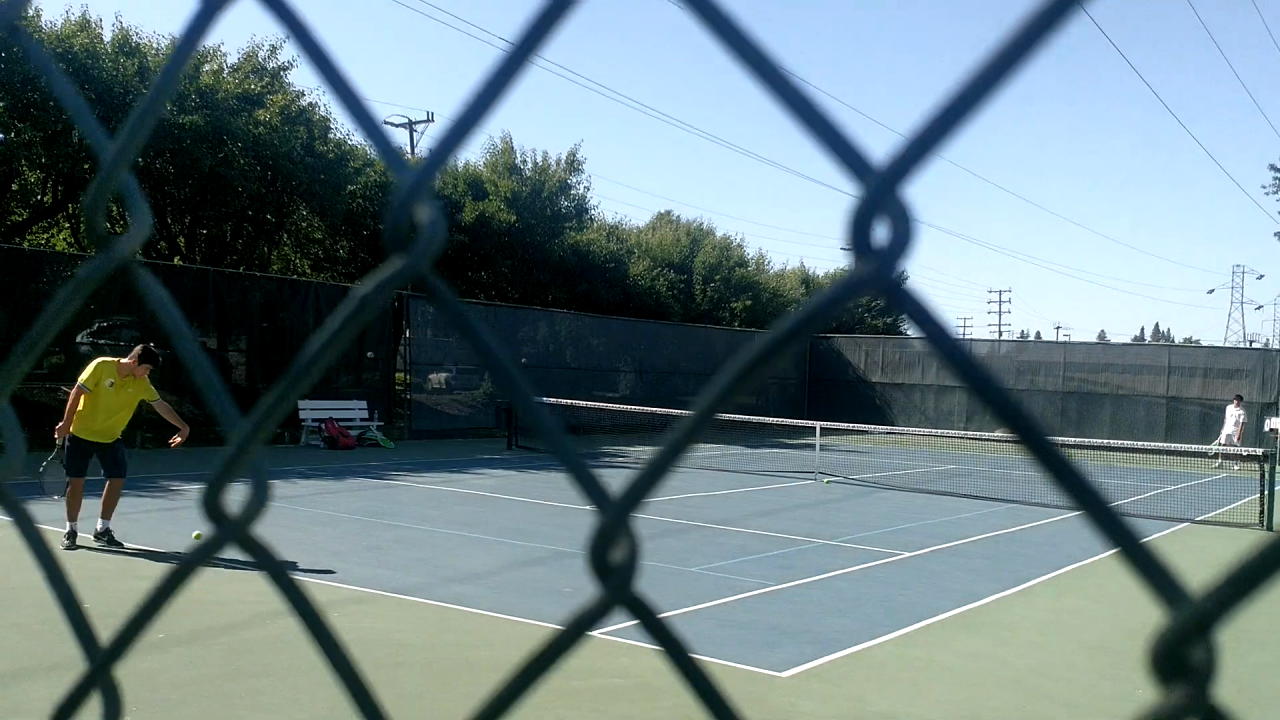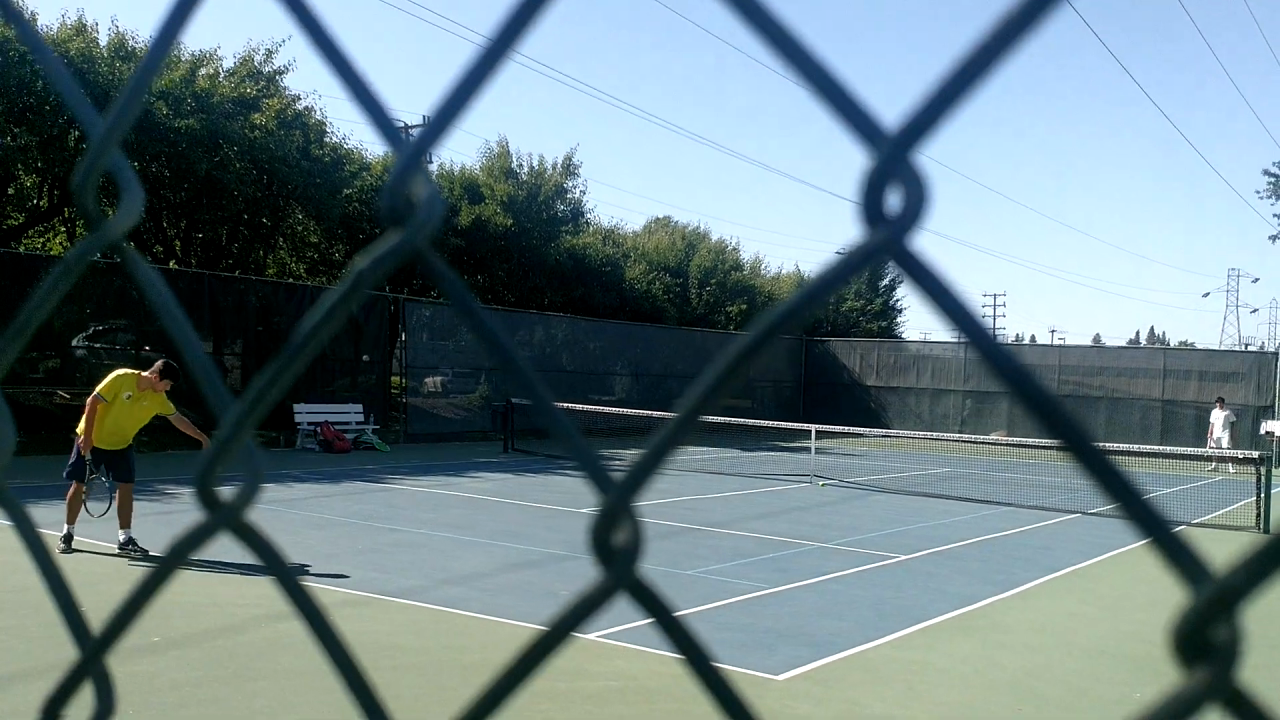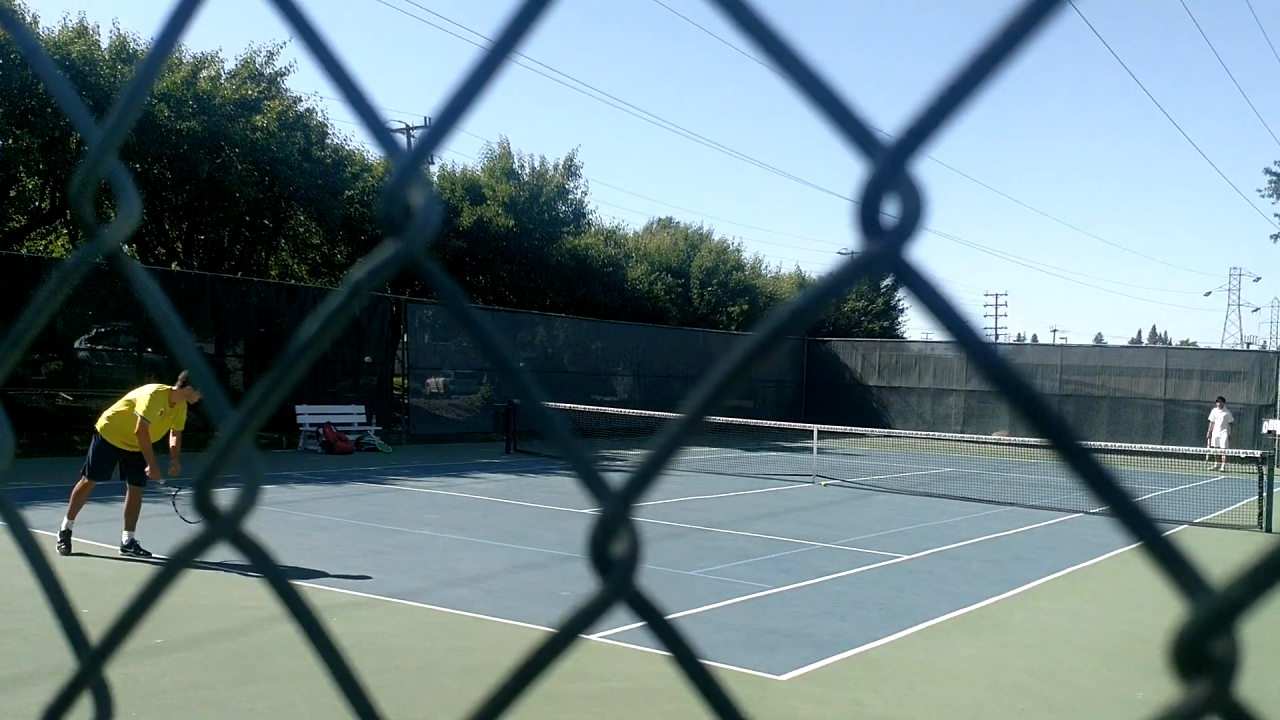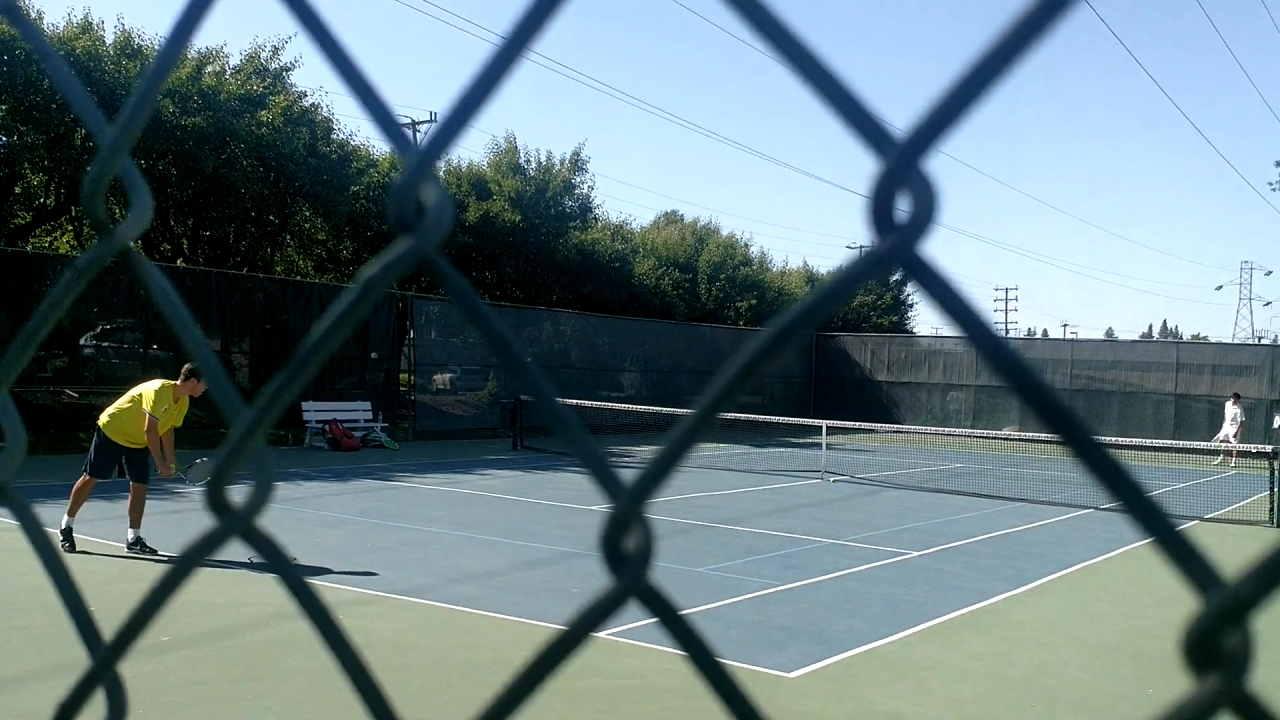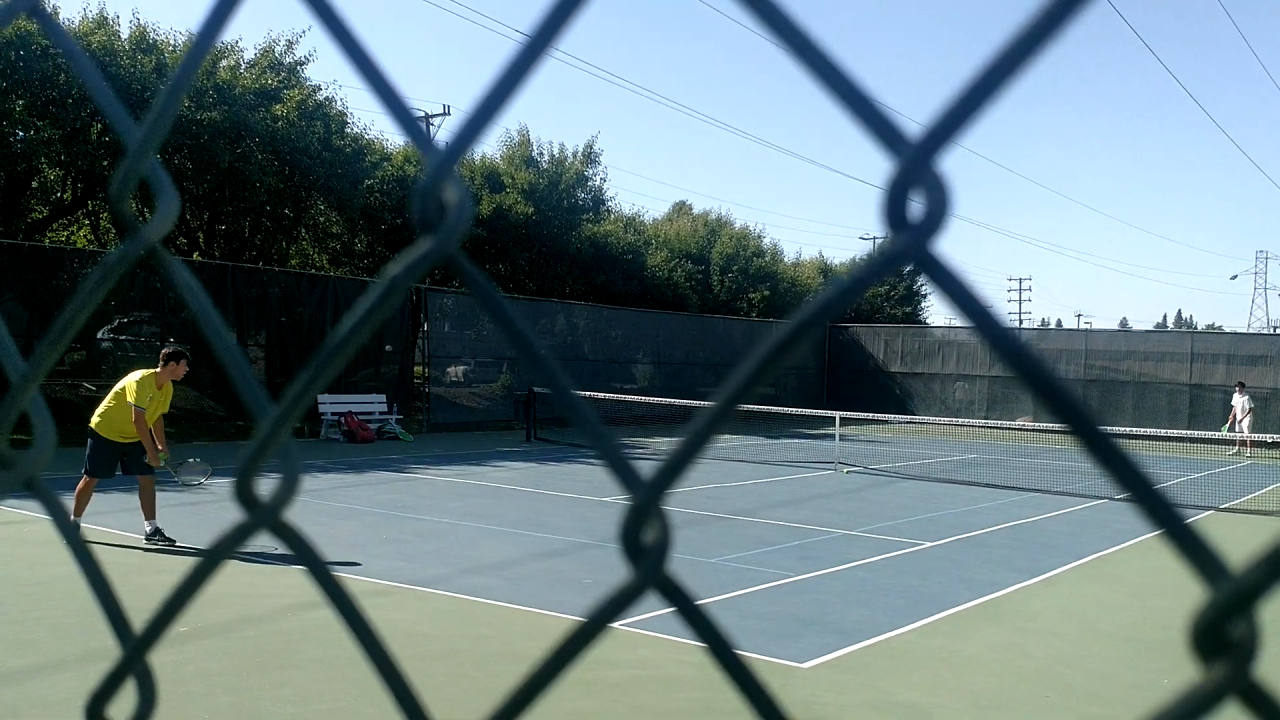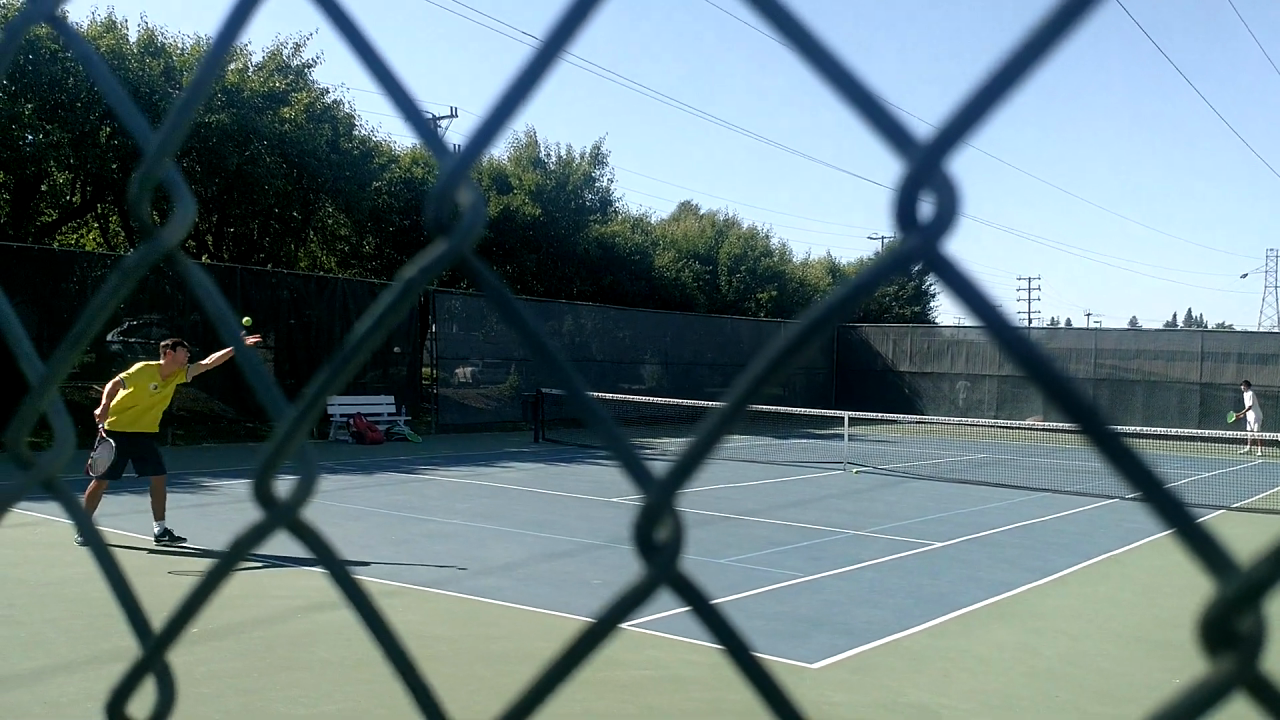
dt=0.5s
person 1, frame 1
left shoulder: (141, 383)
right shoulder: (101, 366)
left elbow: (160, 405)
right elbow: (77, 392)
left wrist: (183, 426)
right wrist: (66, 424)
left hip: (111, 438)
right hip: (81, 433)
left knee: (117, 480)
right knee: (76, 481)
left ankle: (103, 529)
right ankle: (71, 530)
person 1, frame 2
left shoulder: (157, 396)
right shoulder: (122, 377)
left elbow: (177, 419)
right elbow: (93, 401)
left wrist: (202, 437)
right wrist: (87, 437)
left hip: (121, 443)
right hip: (91, 439)
left knee: (126, 486)
right knee: (79, 485)
left ankle: (125, 539)
right ankle: (67, 534)
person 1, frame 3
left shoulder: (181, 407)
right shoulder: (154, 395)
left elbow: (175, 434)
right elbow: (141, 431)
left wrist: (174, 459)
right wrist: (152, 465)
left hip: (137, 445)
right hip: (109, 435)
left knee: (136, 489)
right knee: (88, 481)
left ankle: (128, 541)
right ankle: (66, 529)
person 1, frame 4
left shoulder: (183, 402)
right shoulder: (158, 391)
left elbow: (167, 429)
right elbow: (150, 430)
left wrist: (171, 459)
right wrist: (160, 463)
left hip: (138, 442)
right hip: (111, 432)
left knee: (140, 486)
right knee: (90, 478)
left ankle: (134, 539)
right ankle: (66, 527)
person 1, frame 5
left shoulder: (167, 388)
right shoulder: (140, 381)
left elbow: (156, 417)
right elbow: (138, 420)
left wrist: (162, 447)
right wrist: (151, 453)
left hip: (133, 437)
right hip: (105, 432)
left knee: (147, 479)
right knee: (91, 479)
left ankle: (152, 530)
right ankle: (73, 524)
person 1, frame 6
left shoulder: (176, 375)
right shoulder: (142, 370)
left elbow: (209, 362)
right elbow: (114, 384)
right wrist: (104, 407)
left hip: (146, 434)
right hip: (117, 431)
left knee: (159, 479)
right knee: (102, 481)
left ankle: (161, 530)
